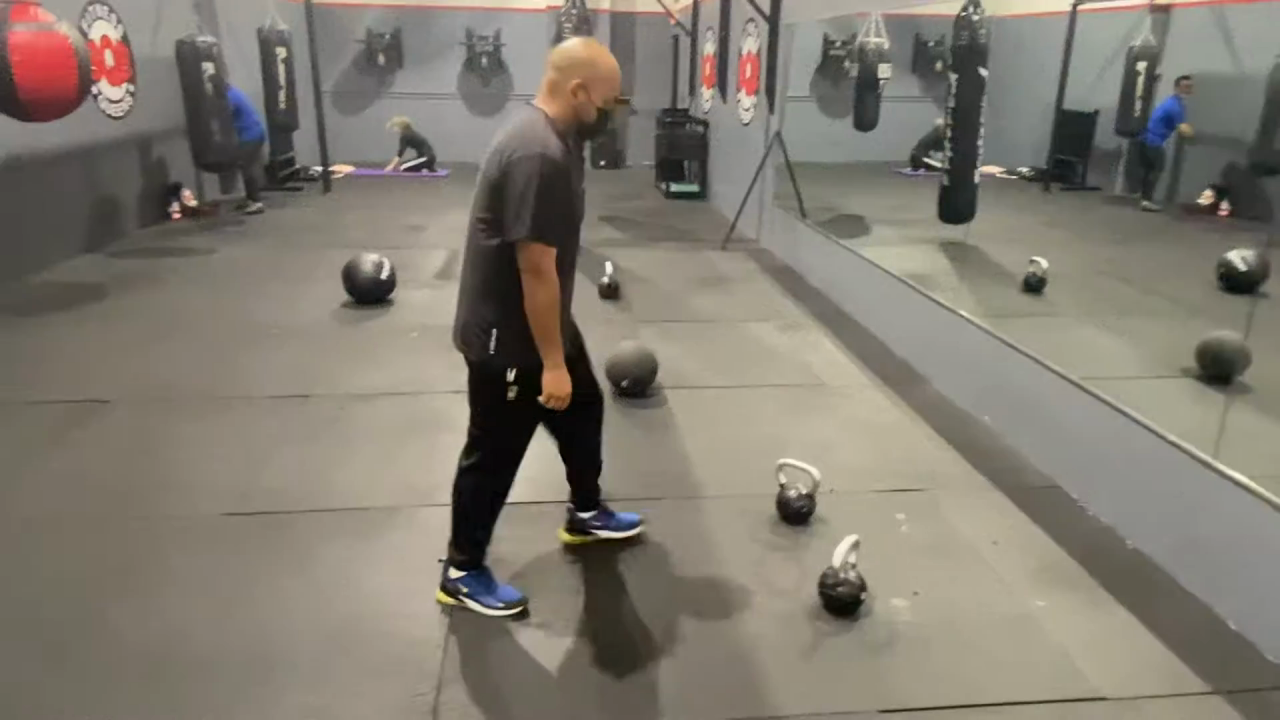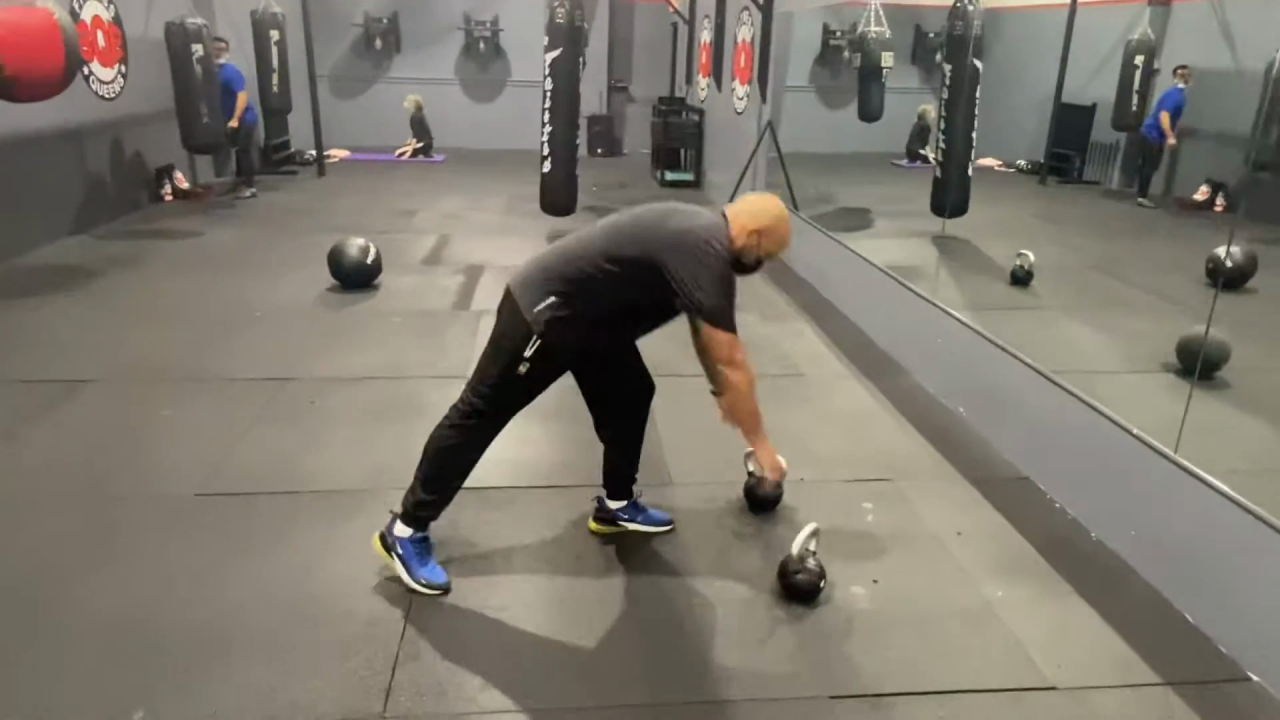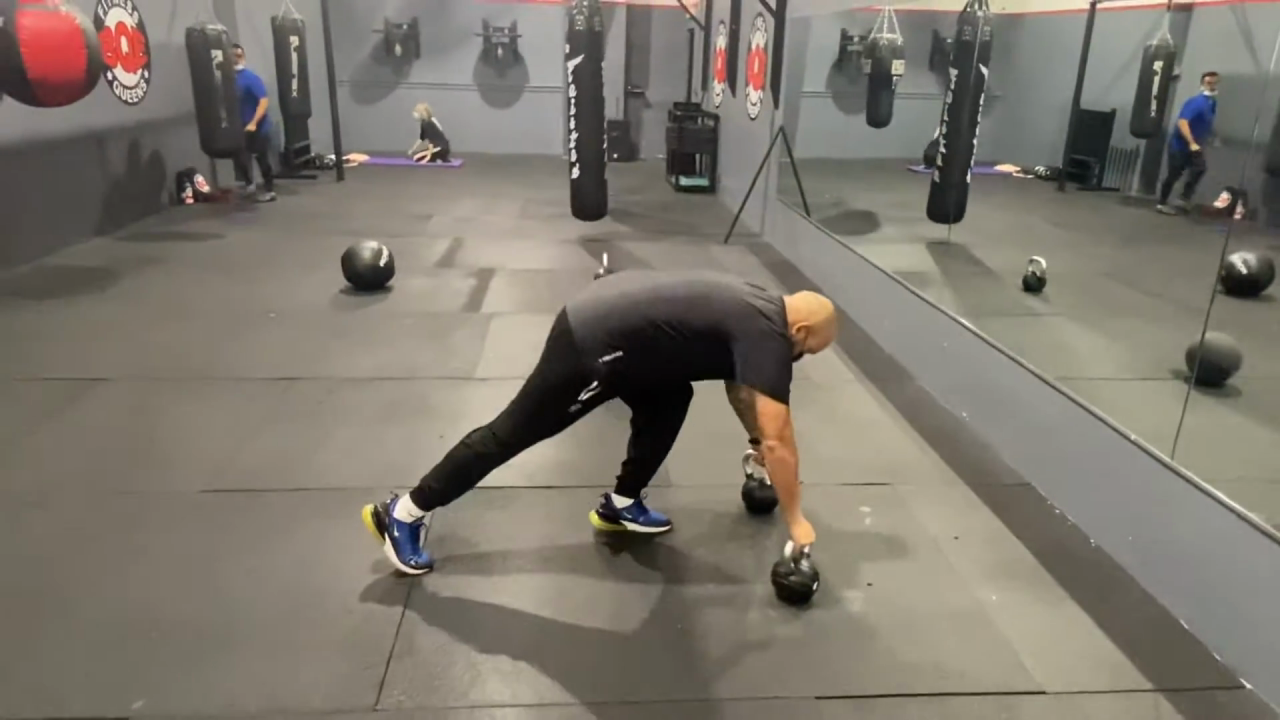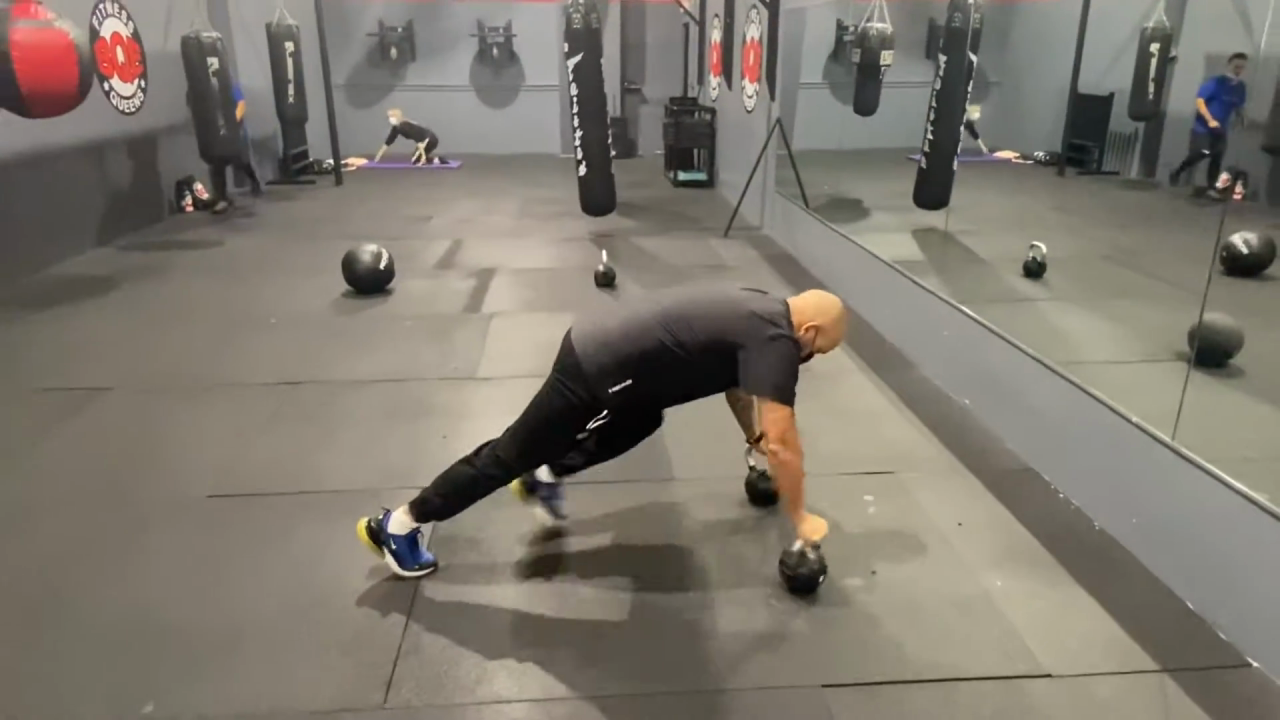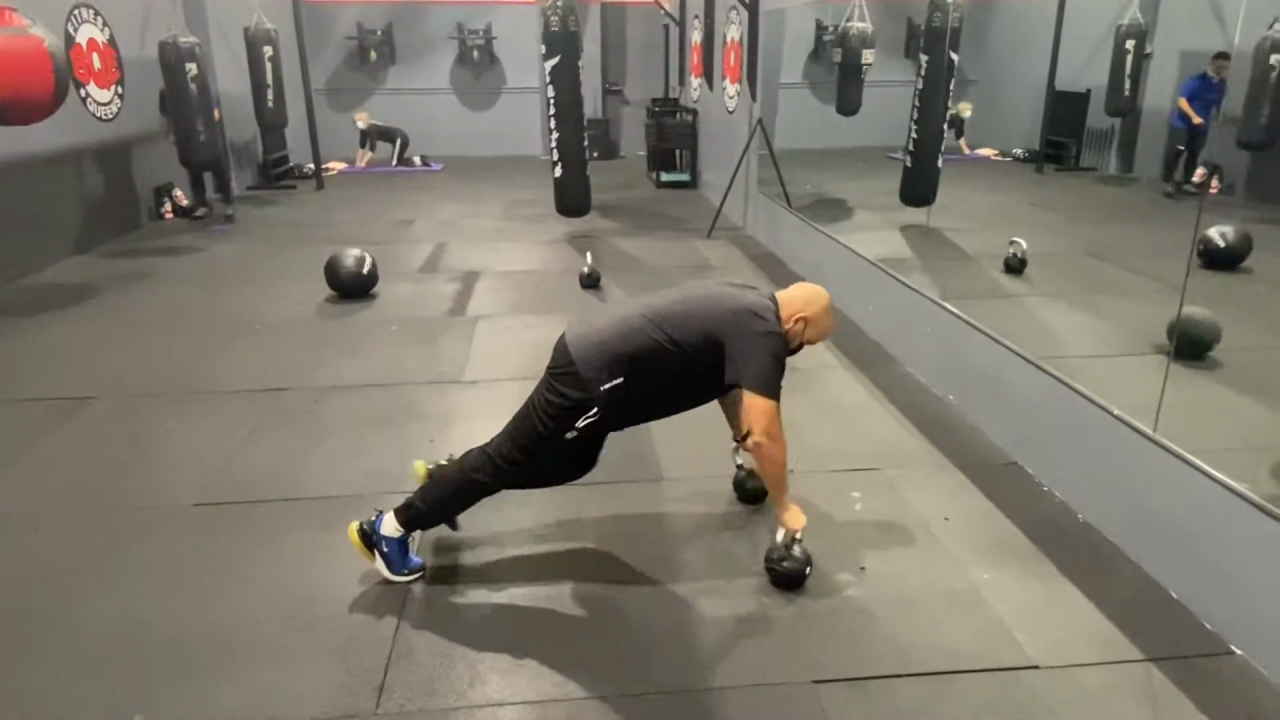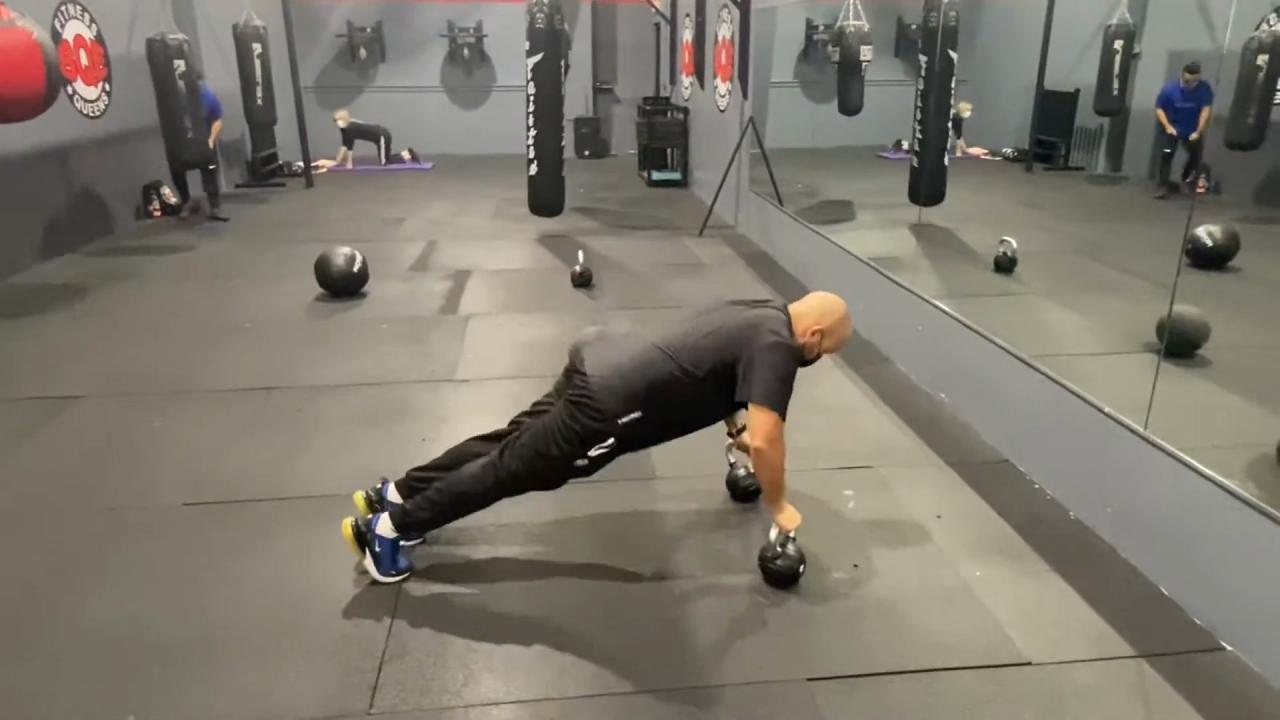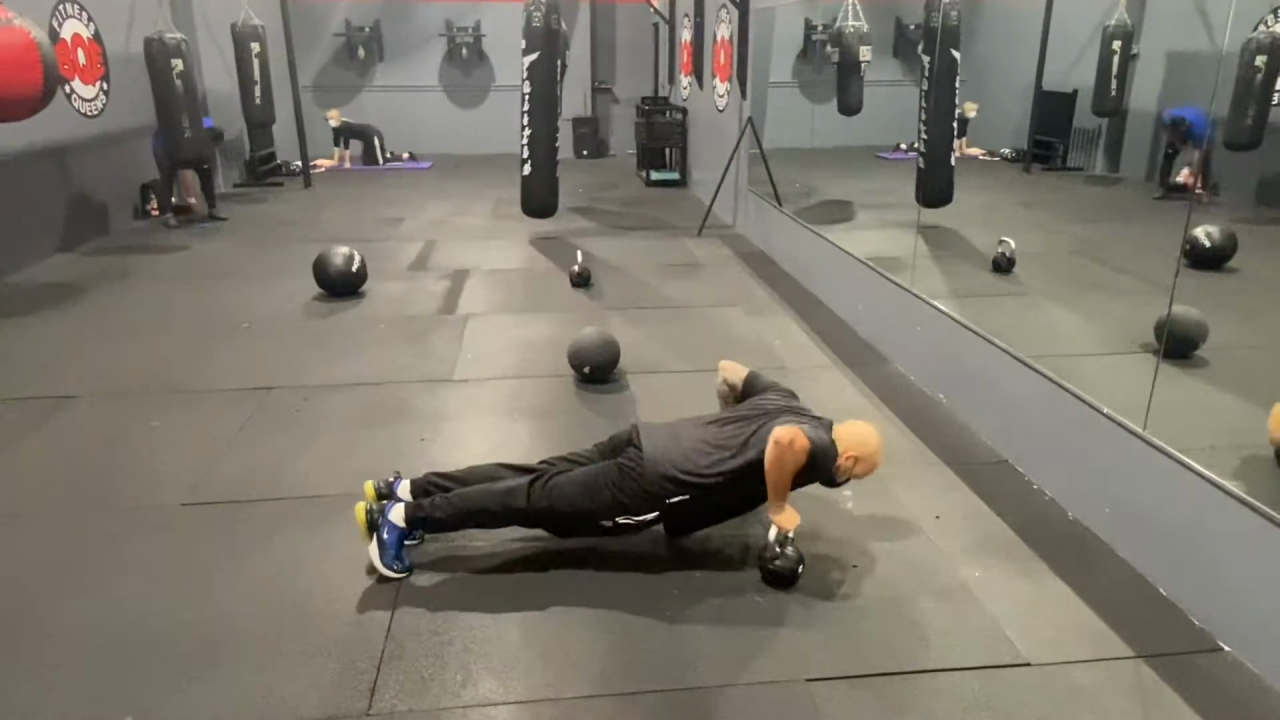
dt=0.5s
person 1, frame 1
left shoulder: (540, 131)
right shoulder: (540, 156)
right elbow: (537, 271)
right wrist: (552, 363)
left hip: (538, 319)
right hip: (505, 333)
left knee: (582, 408)
right knee: (493, 451)
left ankle: (586, 513)
right ankle: (463, 571)
person 1, frame 2
left shoulder: (707, 234)
right shoulder: (704, 255)
left elbow: (710, 336)
right elbow: (732, 365)
left wrist: (722, 392)
right wrist: (759, 443)
right hip: (542, 309)
left knee: (631, 396)
right knee: (480, 413)
left ankle: (616, 504)
right ankle: (407, 532)
person 1, frame 3
left shoulder: (756, 312)
right shoulder: (766, 334)
left elbow: (739, 386)
right elbow: (779, 439)
left wrist: (758, 442)
right wrist: (795, 520)
left hip: (607, 317)
right hip: (592, 342)
left knee: (670, 401)
right knee: (514, 431)
left ankle: (622, 504)
right ankle: (403, 514)
person 1, frame 4
left shoulder: (761, 314)
right shoulder: (776, 341)
left elbow: (738, 384)
right elbow: (781, 443)
left wrist: (756, 441)
right wrist: (801, 518)
left hip: (600, 346)
right hip: (598, 372)
left knee: (641, 421)
right knee: (512, 454)
left ankle: (545, 477)
right ankle: (397, 525)
person 1, frame 5
left shoulder: (748, 308)
right shoulder: (762, 334)
left elbow: (726, 377)
right elbow: (767, 434)
left wrist: (741, 438)
right wrist: (784, 507)
left hip: (592, 349)
right hip: (594, 374)
left knee: (571, 462)
right knee: (511, 458)
left ankle: (447, 477)
right ankle: (388, 529)
person 1, frame 6
left shoulder: (761, 315)
right shoulder: (777, 348)
right elbow: (765, 442)
left wrist: (735, 430)
right wrist: (779, 508)
left hip: (601, 366)
right hip: (609, 408)
left knee: (506, 446)
right knee: (510, 469)
left ankle: (391, 493)
right ankle: (385, 526)
person 1, frame 7
left shoulder: (790, 404)
right shoulder: (816, 444)
left elbow: (729, 370)
right elbow: (784, 442)
right wrist: (777, 507)
left hip: (646, 441)
right hip: (651, 484)
left knee: (535, 482)
right knee: (537, 502)
left ankle: (404, 490)
right ankle: (401, 516)
